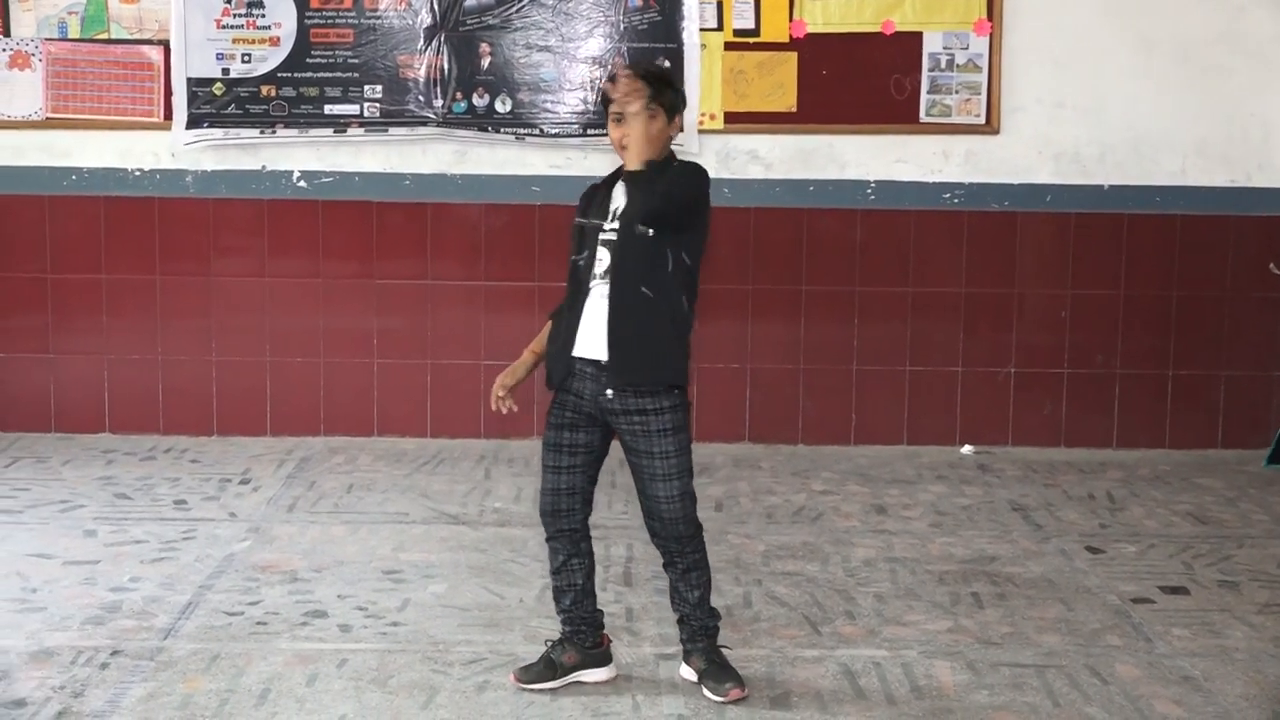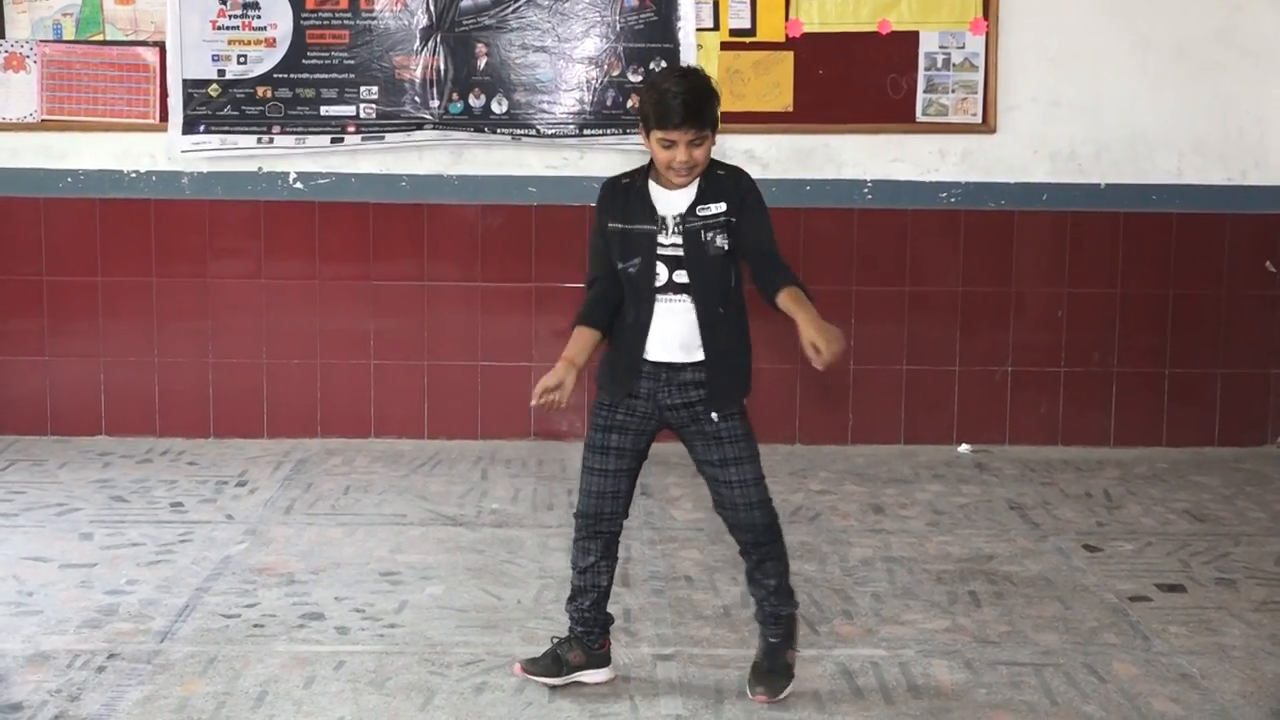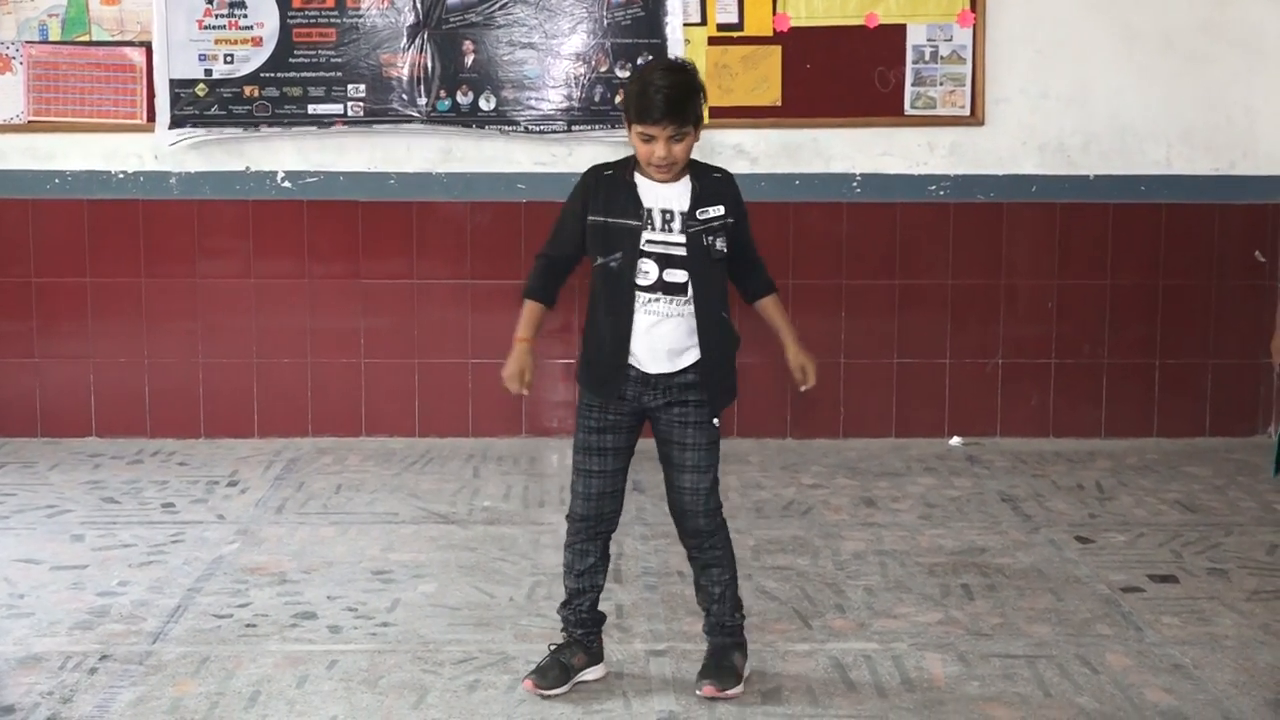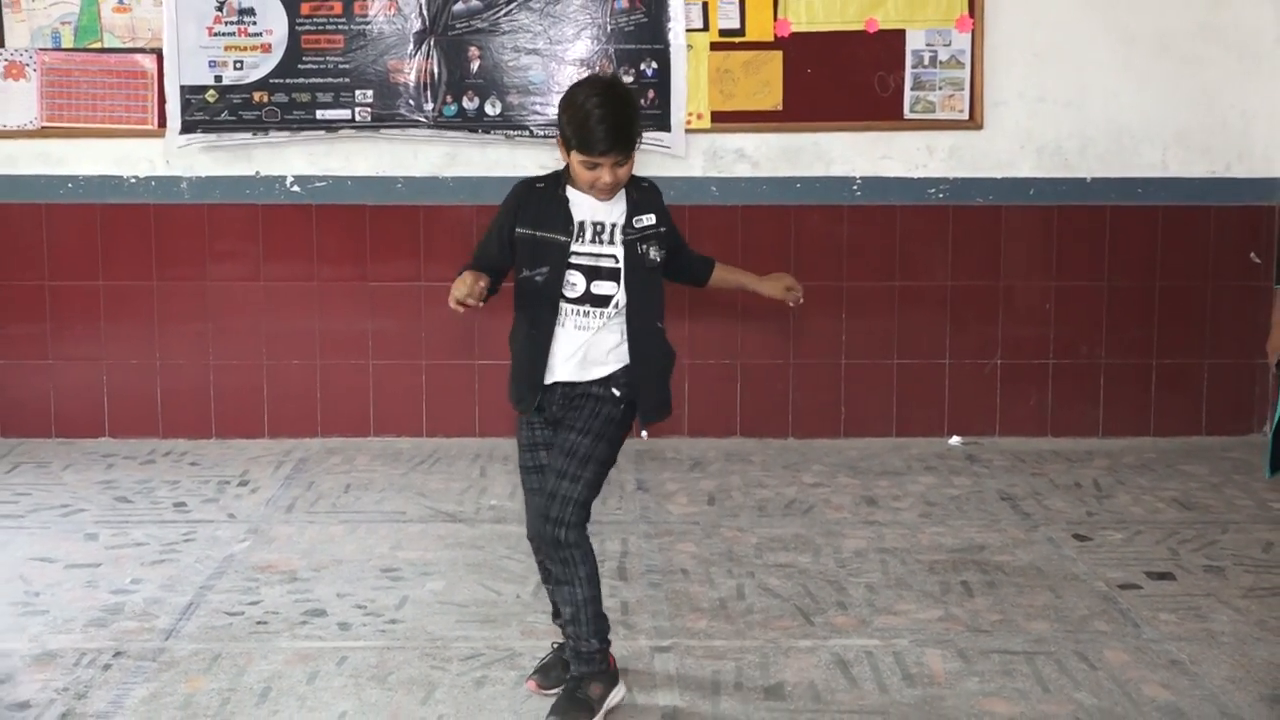
dt=0.7s
person 1, frame 1
left shoulder: (683, 182)
right shoulder: (597, 195)
left elbow: (646, 204)
left wrist: (650, 108)
right wrist: (526, 361)
left hip: (647, 386)
right hip: (577, 380)
left knee: (675, 523)
right knee: (561, 514)
left ankle: (701, 647)
right ankle: (584, 642)
person 1, frame 2
left shoulder: (733, 189)
right shoulder: (618, 197)
left elbow: (768, 269)
right elbow: (601, 295)
left wrist: (808, 320)
right wrist: (568, 367)
left hip: (708, 384)
right hip: (629, 381)
left knee: (753, 516)
right knee: (596, 515)
left ankle: (777, 637)
right ankle: (586, 642)
person 1, frame 3
left shoulder: (718, 191)
right shoulder: (599, 188)
left elbow: (750, 273)
right elbow: (550, 266)
left wrist: (791, 342)
right wrist: (522, 343)
left hip: (689, 382)
right hip: (611, 379)
left knee: (700, 517)
right knee: (589, 514)
left ankle: (724, 642)
right ankle: (581, 643)
person 1, frame 4
left shoulder: (646, 202)
right shoulder: (530, 201)
left elbow: (682, 262)
right elbow: (488, 263)
left wrist: (761, 283)
right wrist: (471, 280)
left hip: (611, 385)
right hip: (543, 389)
left knee: (562, 519)
right knee: (544, 527)
left ankle: (597, 668)
right ankle: (577, 641)
